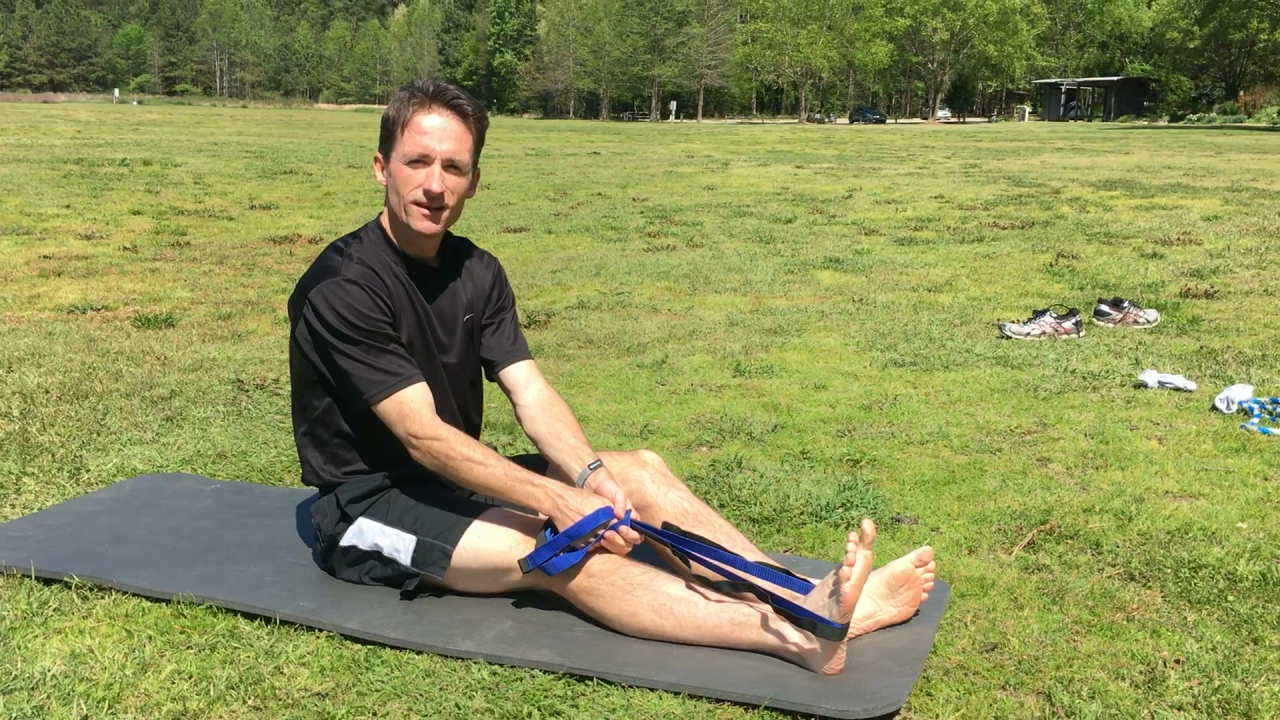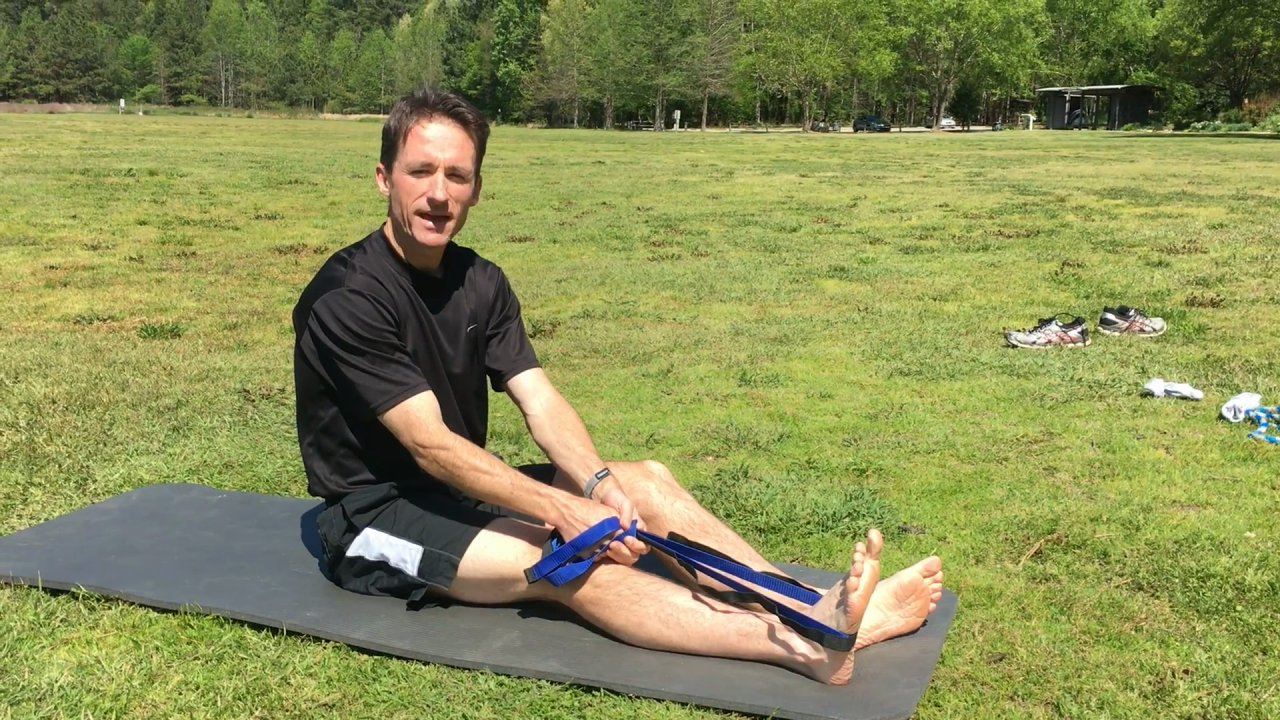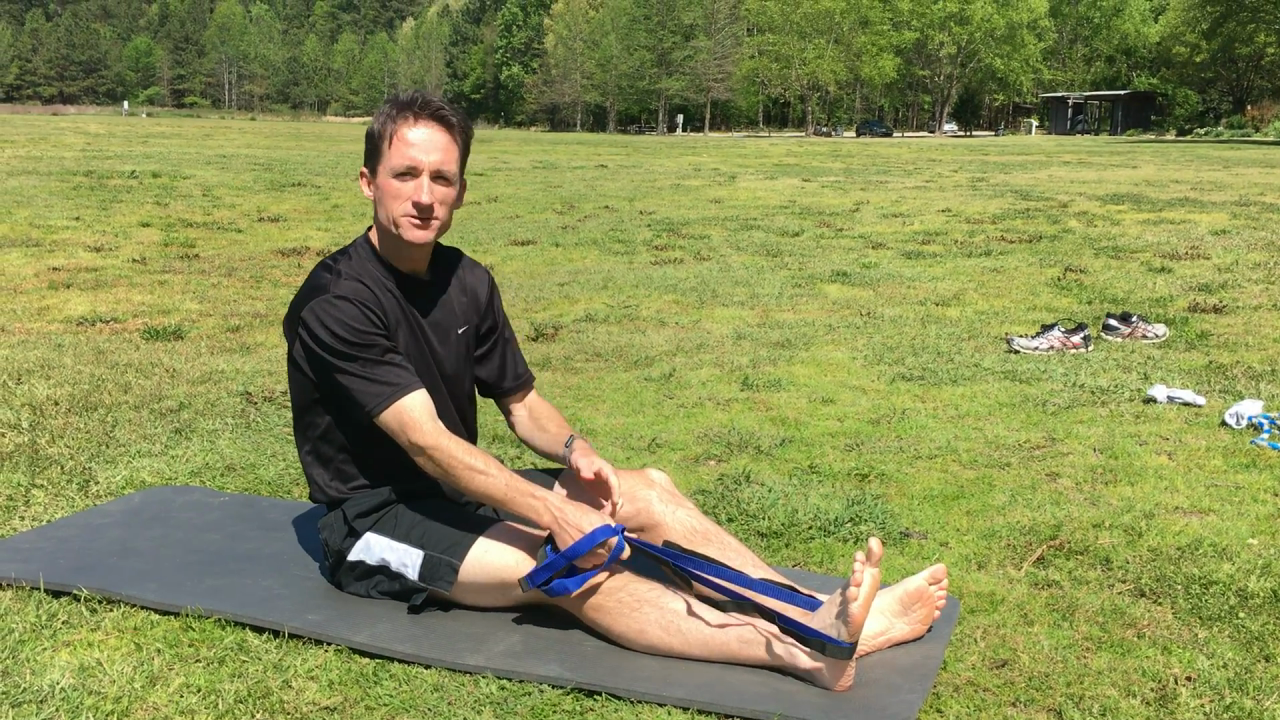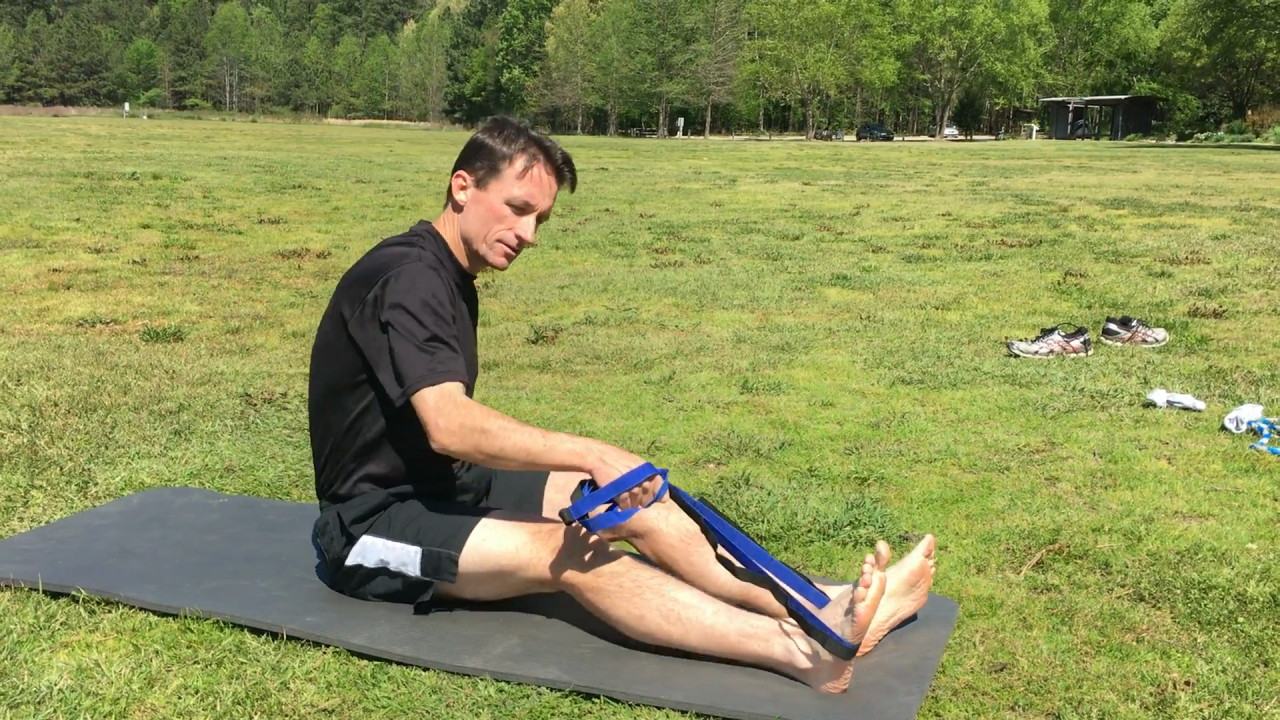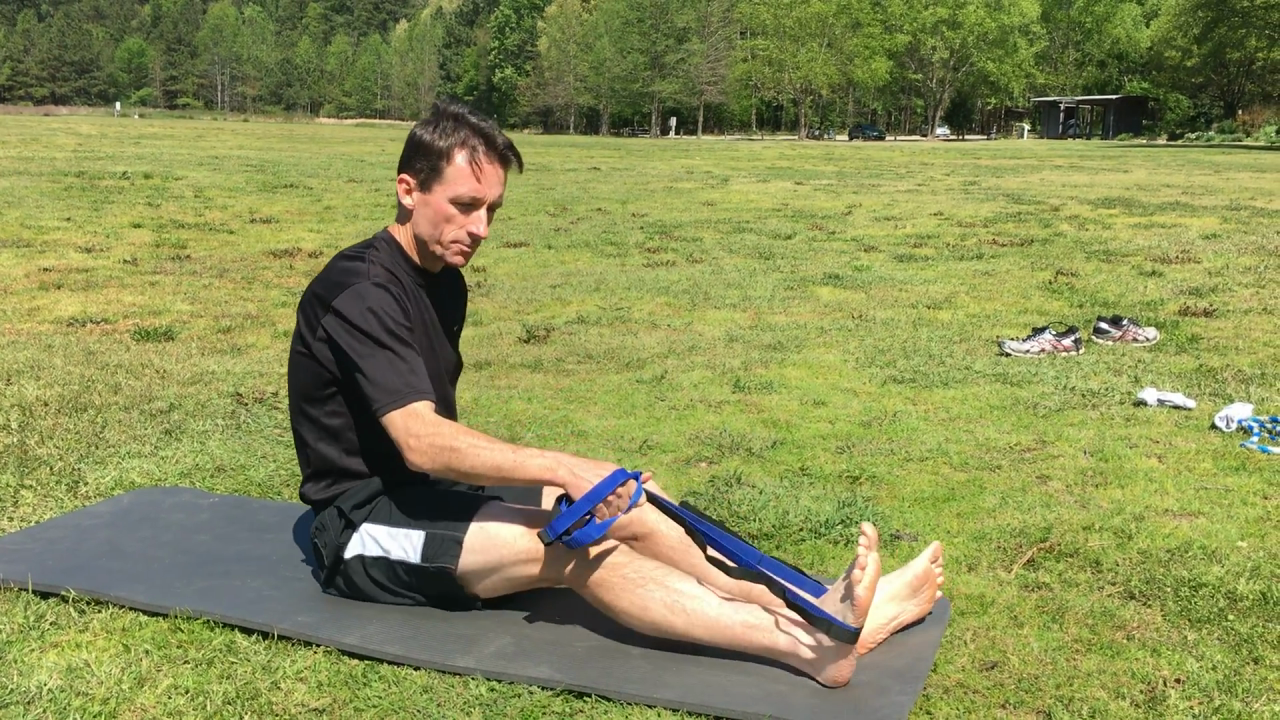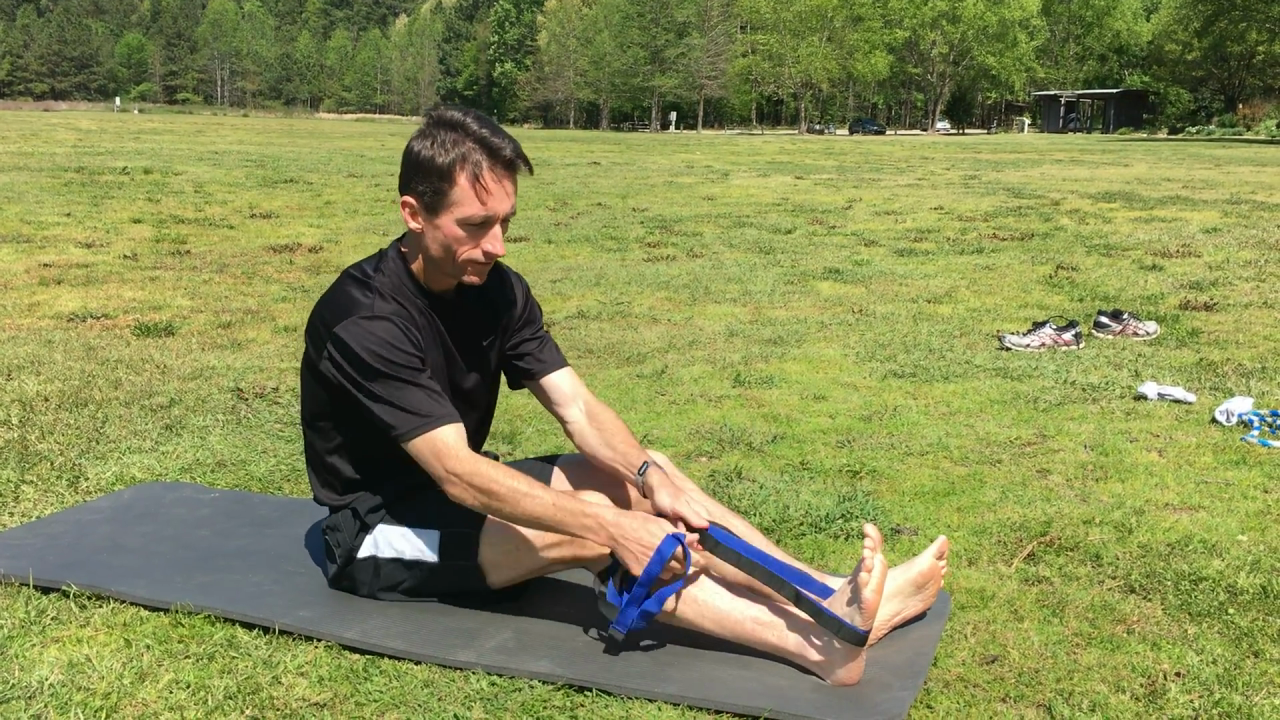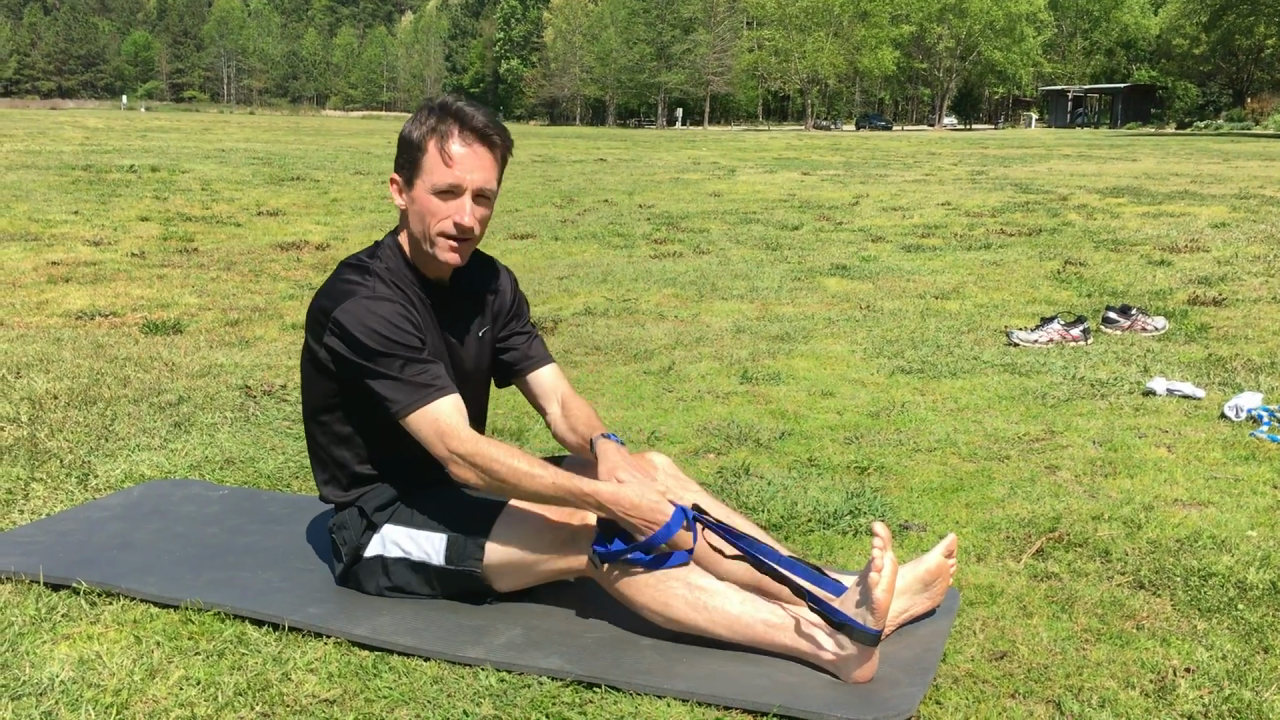
dt=0.7s
person 1, frame 1
left shoulder: (476, 273)
right shoulder: (343, 285)
left elbow: (531, 392)
right elbow: (424, 435)
left wrist: (590, 473)
right wrist: (557, 501)
left hip: (454, 477)
right hip: (370, 504)
left knee: (640, 470)
left ankle: (806, 600)
right ankle: (798, 635)
person 1, frame 2
left shoulder: (481, 283)
right shoulder: (348, 296)
left elbow: (540, 400)
right elbow: (431, 445)
left wrist: (597, 484)
right wrist: (564, 510)
left hip: (460, 488)
right hip: (376, 517)
left knee: (647, 481)
left ankle: (812, 612)
right ankle: (804, 647)
person 1, frame 3
left shoulder: (466, 282)
right shoulder: (336, 303)
left elbow: (520, 403)
right elbow: (427, 443)
left wrist: (575, 452)
right wrist: (556, 513)
left hip: (455, 491)
right hip: (375, 521)
left knee: (647, 491)
left ankle: (816, 620)
right ankle: (806, 655)
person 1, frame 4
left shoulder: (452, 280)
right shoulder: (409, 275)
right elbow: (449, 428)
right wrist: (590, 454)
left hip: (441, 486)
right hip: (373, 522)
left knee: (632, 501)
right knee: (568, 553)
left ankle: (821, 611)
right ankle: (801, 651)
person 1, frame 5
left shoulder: (443, 284)
right shoulder: (360, 292)
right elbow: (421, 443)
left wrist: (542, 468)
right wrist: (557, 468)
left hip: (429, 495)
right hip: (363, 526)
left knee: (627, 507)
right knee: (573, 548)
left ankle: (818, 615)
right ankle: (803, 645)
person 1, frame 6
left shoulder: (498, 290)
right shoulder: (364, 318)
left elbow: (577, 408)
right elbow: (458, 474)
left wrist: (648, 478)
right wrist: (614, 528)
left hip: (449, 494)
right hip: (376, 531)
left knee: (634, 476)
right knee: (589, 524)
left ankle: (826, 601)
right ankle: (813, 642)
person 1, frame 7
left shoulder: (488, 284)
right shoulder: (362, 305)
left elbow: (557, 398)
right elbow: (461, 452)
left wrist: (603, 448)
right wrist: (609, 497)
left hip: (455, 490)
right hip: (383, 523)
left knee: (651, 471)
right knee: (593, 538)
left ankle: (839, 600)
right ankle: (826, 642)
